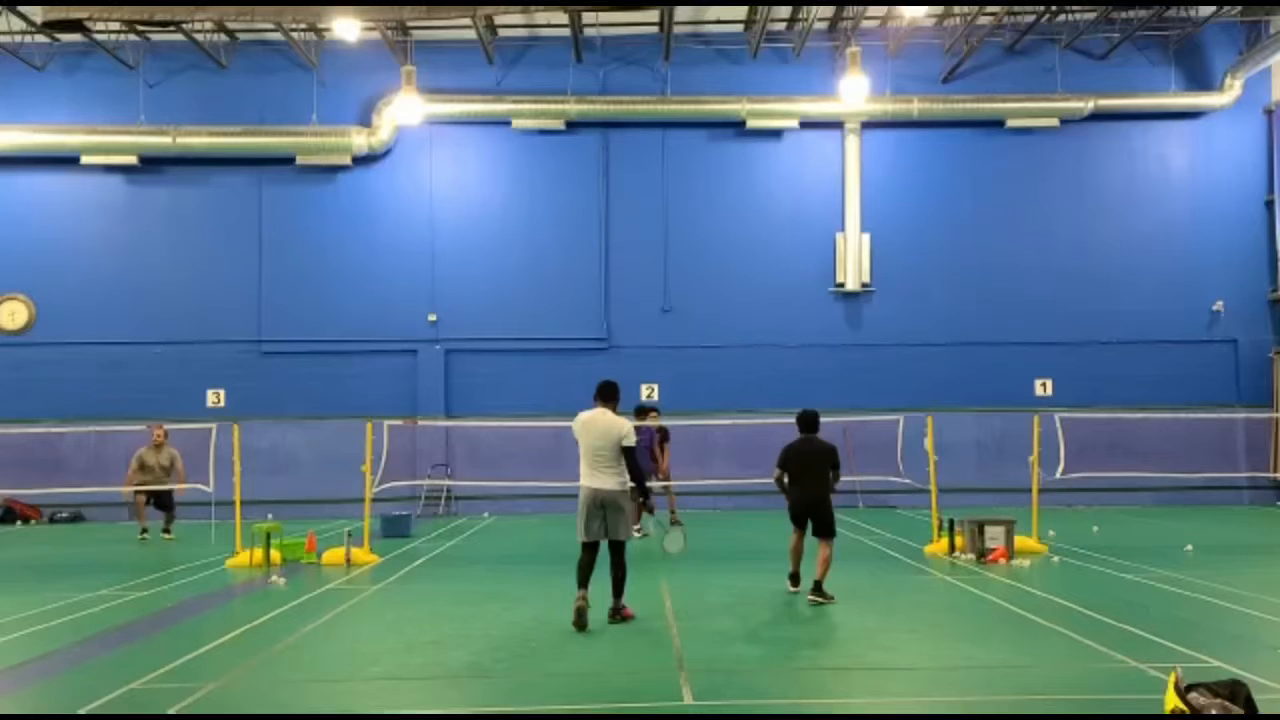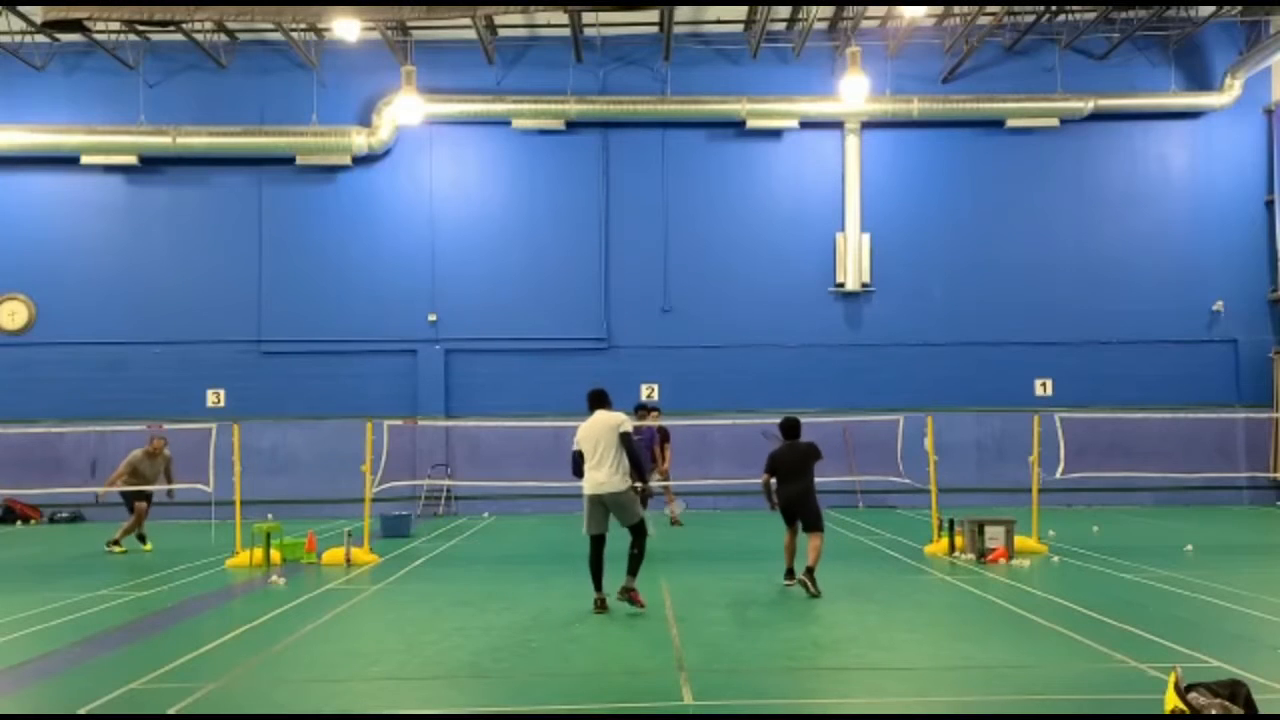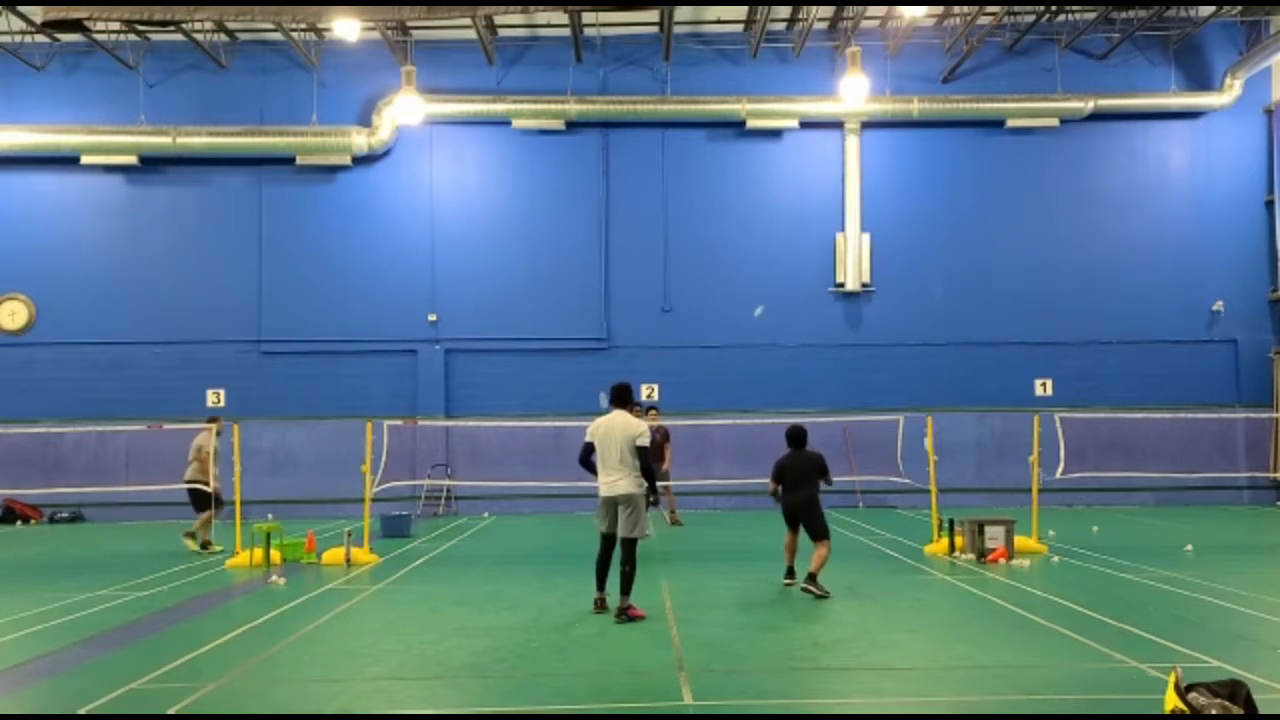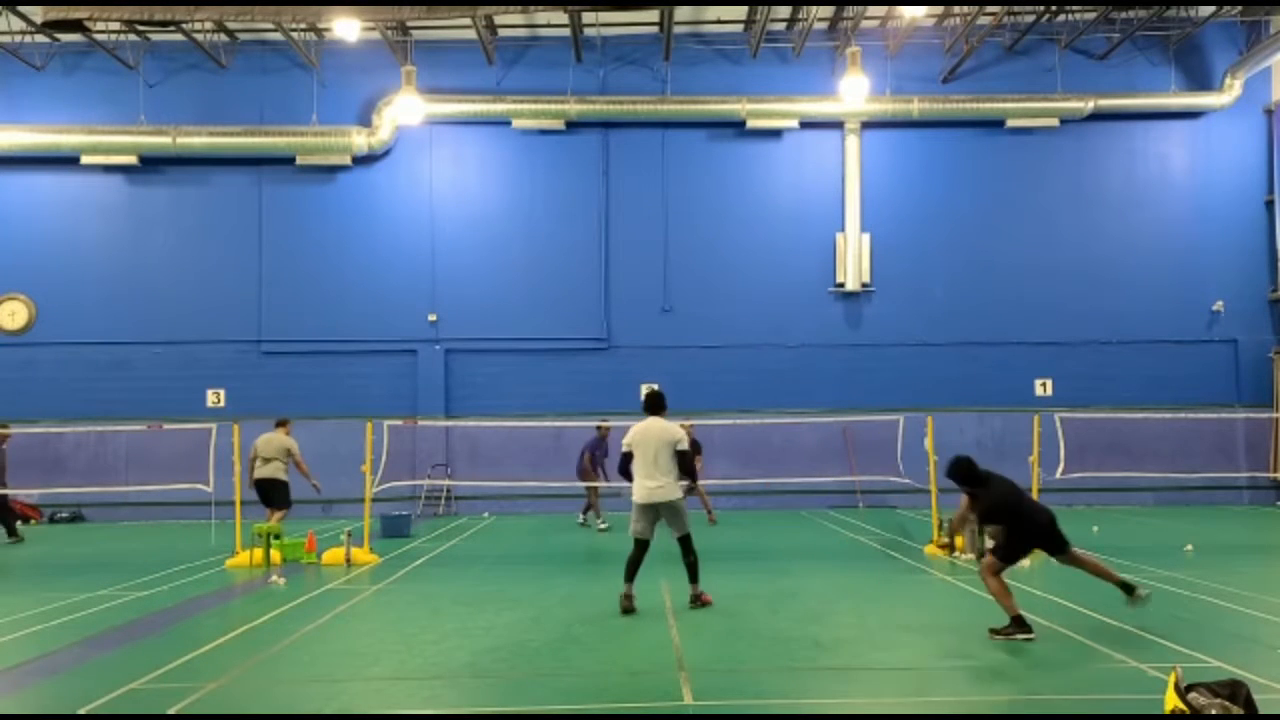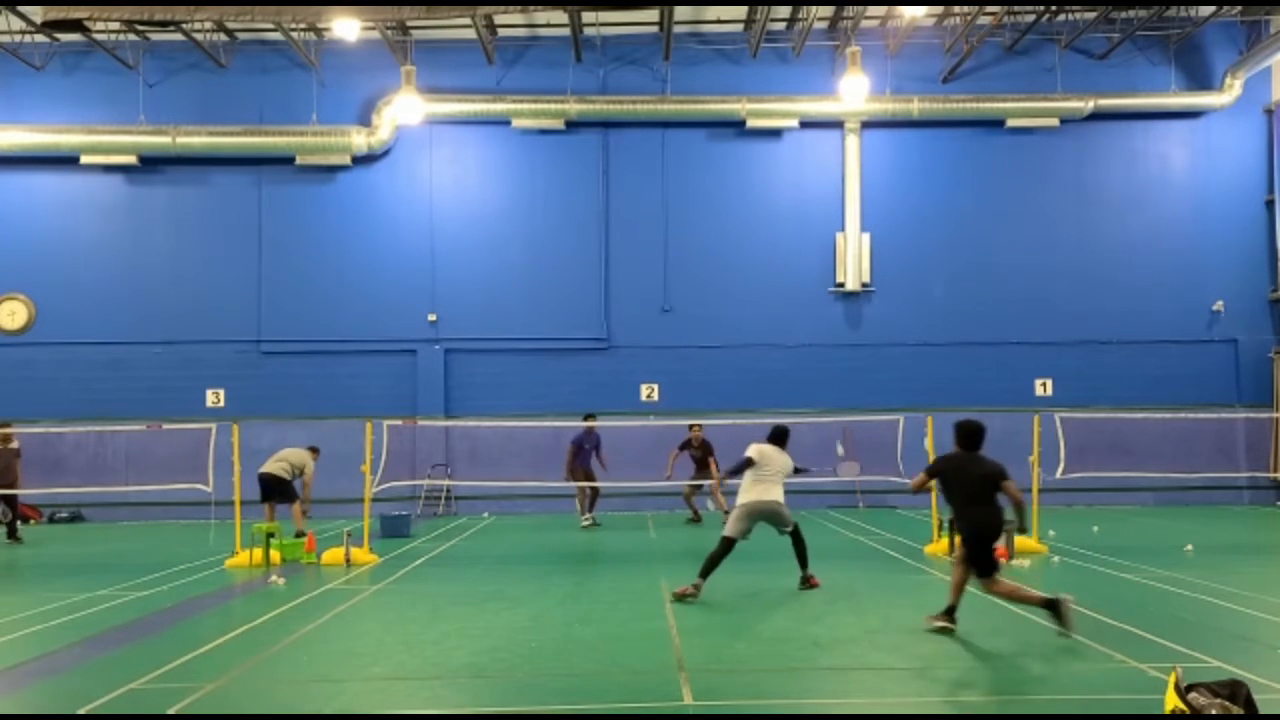
dt=1s
person 1, frame 1
left shoulder: (580, 420)
right shoulder: (623, 426)
right elbow: (633, 466)
right wrist: (644, 496)
left hip: (589, 489)
right hip: (616, 490)
left knee: (588, 547)
right knee: (617, 550)
left ankle: (582, 597)
right ankle: (617, 607)
person 1, frame 2
left shoulder: (582, 429)
right shoulder: (620, 418)
left elbow: (576, 469)
right elbow: (632, 452)
right wrist: (643, 480)
left hip: (591, 490)
right hip: (618, 487)
left knee: (596, 544)
right knee: (639, 532)
left ankle: (599, 598)
right ankle: (628, 587)
person 1, frame 3
left shoulder: (596, 425)
right shoulder: (638, 426)
left elbow: (583, 459)
right elbow: (645, 464)
right wrist: (653, 491)
left hip: (606, 491)
right hip: (632, 491)
left knee: (606, 545)
right knee: (628, 548)
left ankle: (600, 598)
right ankle: (624, 607)
person 1, frame 4
left shoulder: (633, 432)
right shoulder: (676, 431)
left elbow: (622, 469)
right elbow: (687, 466)
right wrist: (693, 482)
left hip: (642, 496)
right hip: (670, 495)
left knee: (639, 548)
right knee: (686, 543)
left ankle: (627, 592)
right ankle: (696, 594)
person 1, frame 5
left shoulder: (757, 448)
right shoulder: (788, 461)
left elbow: (746, 462)
left wrist: (727, 474)
right wrist: (800, 470)
left hip: (747, 504)
right hip: (775, 503)
left knee: (723, 546)
right knee: (796, 534)
left ankle: (695, 586)
right ankle: (806, 577)
person 2, frame 1
left shoulder: (789, 449)
right shoulder: (828, 449)
left elbow: (777, 476)
right elbow: (836, 476)
left wrist: (787, 493)
right wrist: (831, 487)
left hip: (797, 501)
right hip: (821, 501)
left knee: (798, 533)
right knee: (826, 544)
left ankle: (794, 578)
right ankle: (817, 588)
person 2, frame 2
left shoulder: (775, 455)
right shoulder: (810, 448)
left elbow: (765, 481)
right elbow: (818, 458)
left wrist: (770, 500)
left hip: (785, 499)
right hip: (806, 497)
left knee: (792, 531)
right knee: (816, 536)
left ankle: (789, 573)
right ankle: (808, 573)
person 2, frame 3
left shoulder: (781, 463)
right shoulder: (816, 458)
left elbow: (772, 489)
right elbow: (827, 481)
left wrist: (778, 498)
left hip: (788, 505)
right hip: (809, 505)
left knee: (792, 533)
right knee: (823, 546)
left ankle: (790, 573)
right ankle: (811, 579)
person 2, frame 4
left shoulder: (986, 505)
right shoulder: (984, 476)
left elbow: (1000, 538)
right elbow: (964, 511)
left hip: (1024, 532)
right hip: (1044, 519)
left knee: (989, 570)
right knee: (1071, 557)
left ankle: (1019, 624)
right ankle: (1127, 588)
person 2, frame 5
left shoulder: (945, 462)
right shoulder: (993, 466)
left elbow: (914, 487)
right elbow: (1016, 497)
left wrist: (926, 485)
right wrist: (1021, 522)
left hip: (974, 528)
right hip: (992, 524)
left knee: (991, 584)
right knee: (962, 558)
left ankle: (1053, 604)
right ankle: (948, 615)
